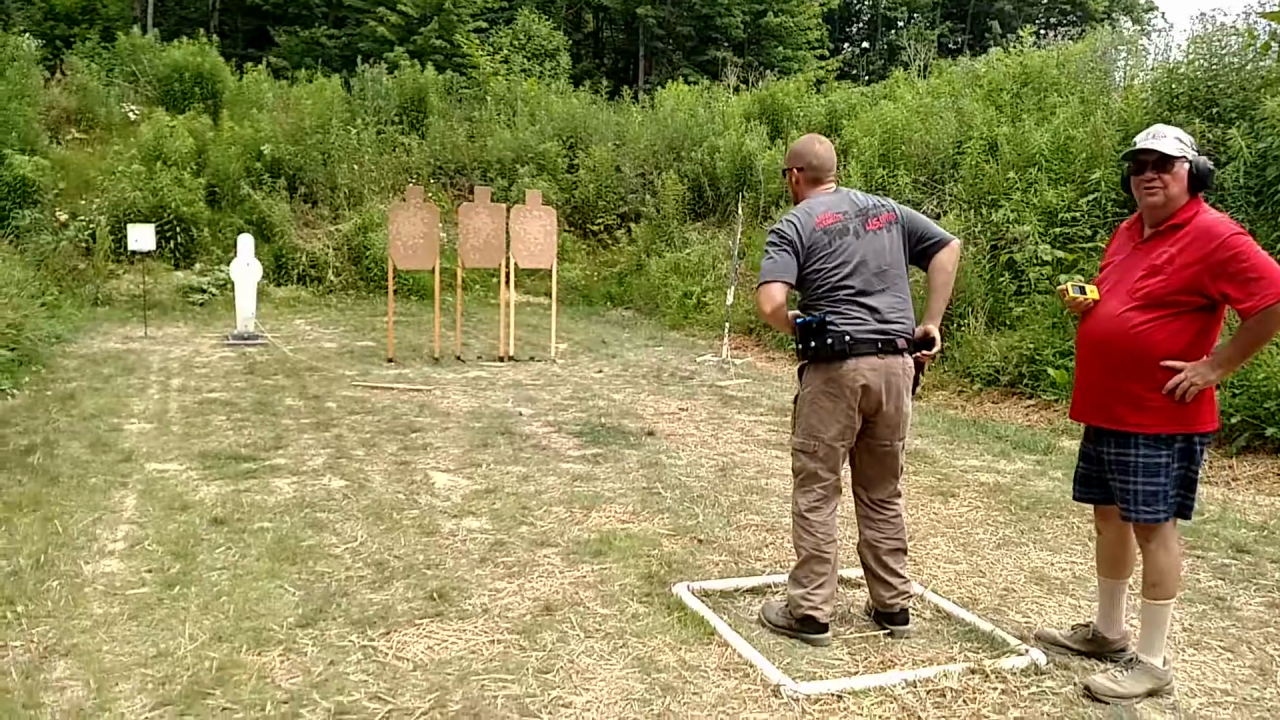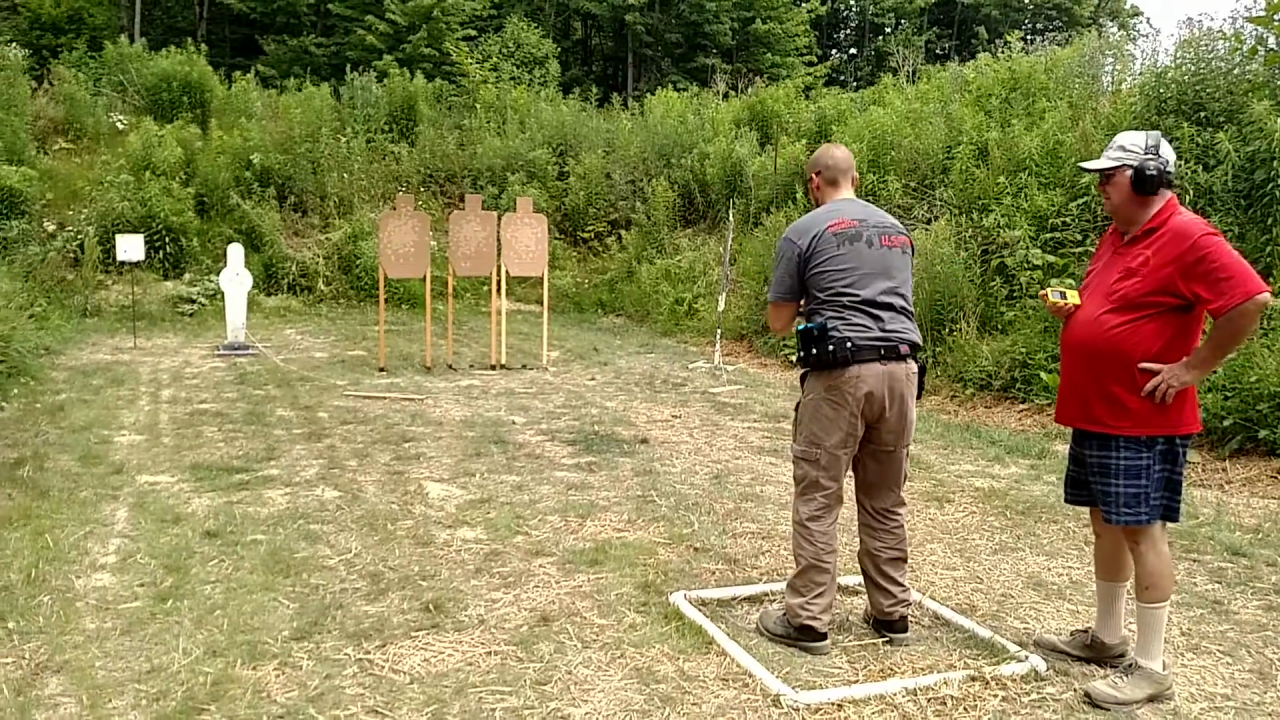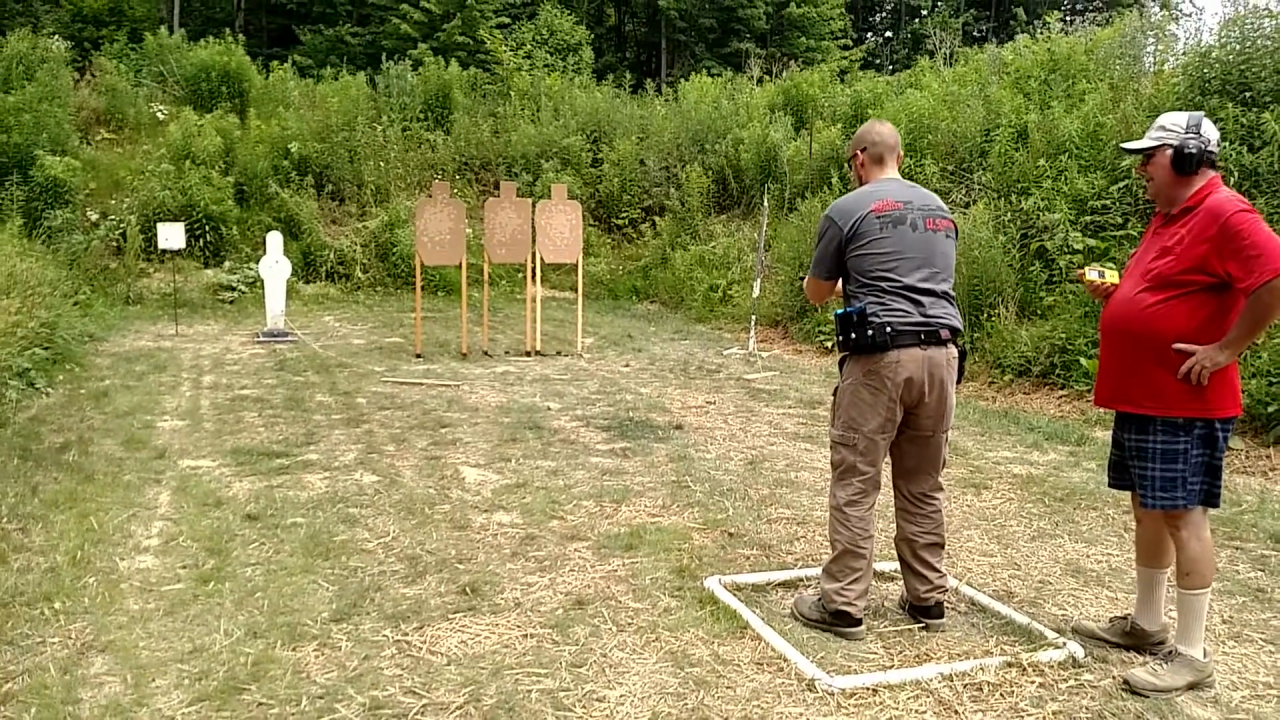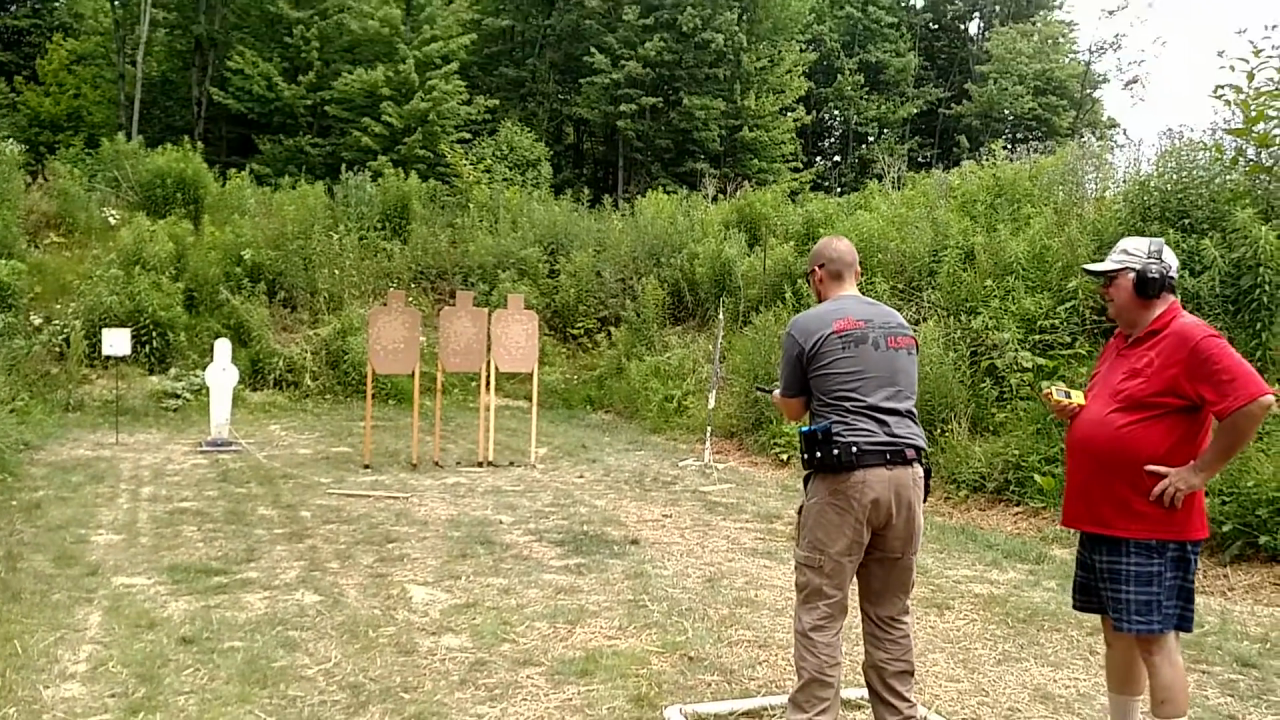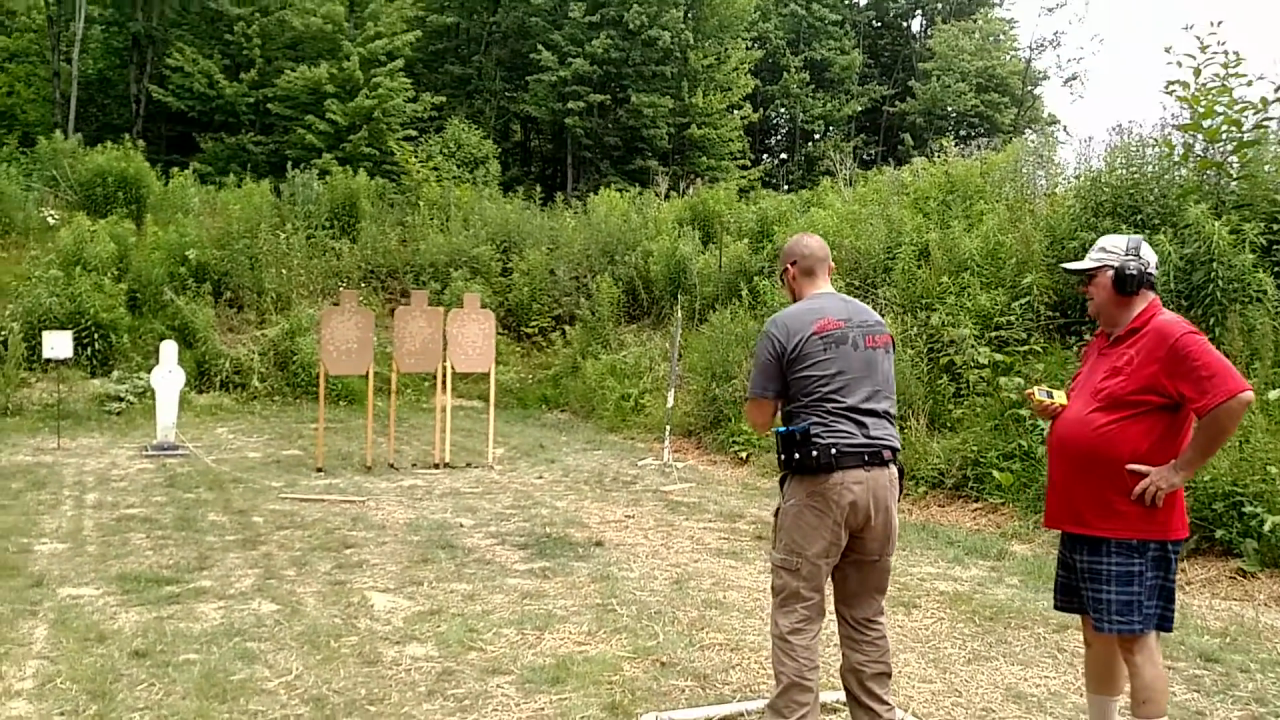
dt=1s
person 1, frame 1
left shoulder: (1215, 236)
right shoulder: (1128, 232)
left wrist: (1215, 367)
right wrist: (1085, 306)
left hip: (1159, 417)
right hip: (1107, 410)
left knee: (1153, 528)
right knee: (1109, 517)
left ankle: (1151, 661)
right ankle: (1107, 631)
person 1, frame 2
left shoulder: (1188, 237)
right shoulder: (1116, 236)
left elbow: (1252, 299)
left wrist: (1192, 368)
right wrist: (1069, 311)
left hip: (1143, 420)
right hip: (1095, 413)
left knee: (1142, 530)
right knee: (1105, 522)
left ankle: (1151, 666)
right ankle: (1106, 637)
person 1, frame 3
left shoulder: (1225, 214)
right shoulder: (1168, 216)
left wrist: (1227, 349)
right wrist: (1114, 293)
left hip: (1184, 403)
right hip: (1140, 397)
left knee: (1182, 515)
right knee: (1147, 508)
left ankle: (1190, 654)
right ankle: (1146, 623)
person 1, frame 4
left shoulder: (1190, 339)
right shoulder: (1120, 342)
left wrist: (1199, 471)
right wrist: (1075, 413)
left hip: (1151, 528)
right hip: (1103, 520)
left knee: (1153, 640)
right knee: (1117, 634)
person 1, frame 5
left shoulder: (1170, 337)
right shoulder: (1103, 340)
left elbow: (1235, 397)
left wrist: (1179, 470)
right wrist: (1056, 410)
left hip: (1132, 526)
right hip: (1084, 520)
left knee: (1134, 639)
right knee: (1096, 634)
person 2, frame 1
left shoulder: (794, 224)
right shoulder: (887, 210)
left elbow: (770, 303)
right elbow: (949, 247)
left wrist: (794, 326)
right wrist: (930, 323)
left hip: (836, 368)
right hip: (895, 364)
left knee: (816, 491)
right knee: (882, 491)
left ankle: (810, 611)
right ankle: (893, 604)
person 2, frame 2
left shoulder: (803, 232)
right shoulder: (897, 231)
left elbow: (779, 321)
left wrist: (808, 314)
left hip: (840, 374)
right hip: (900, 370)
left knee: (818, 500)
right knee: (885, 500)
left ankle: (807, 619)
right ankle: (891, 611)
person 2, frame 3
left shoulder: (846, 210)
right shoulder: (940, 210)
left elbow: (816, 293)
left wrist: (845, 285)
left hip: (880, 358)
right hip: (939, 355)
left knee: (855, 486)
right knee: (923, 486)
left ankle: (843, 605)
right ankle: (927, 597)
person 2, frame 4
left shoulder: (806, 326)
right shoulder: (899, 324)
left elbow: (792, 411)
left wrist: (781, 397)
left hip: (846, 479)
right hip: (906, 475)
left knee: (820, 611)
right knee: (890, 611)
person 2, frame 5
left shoulder: (784, 326)
right shoulder: (876, 321)
left elbow: (759, 419)
left wrist: (762, 407)
left hip: (821, 482)
right hip: (881, 477)
left knee: (798, 615)
right knee: (866, 614)
